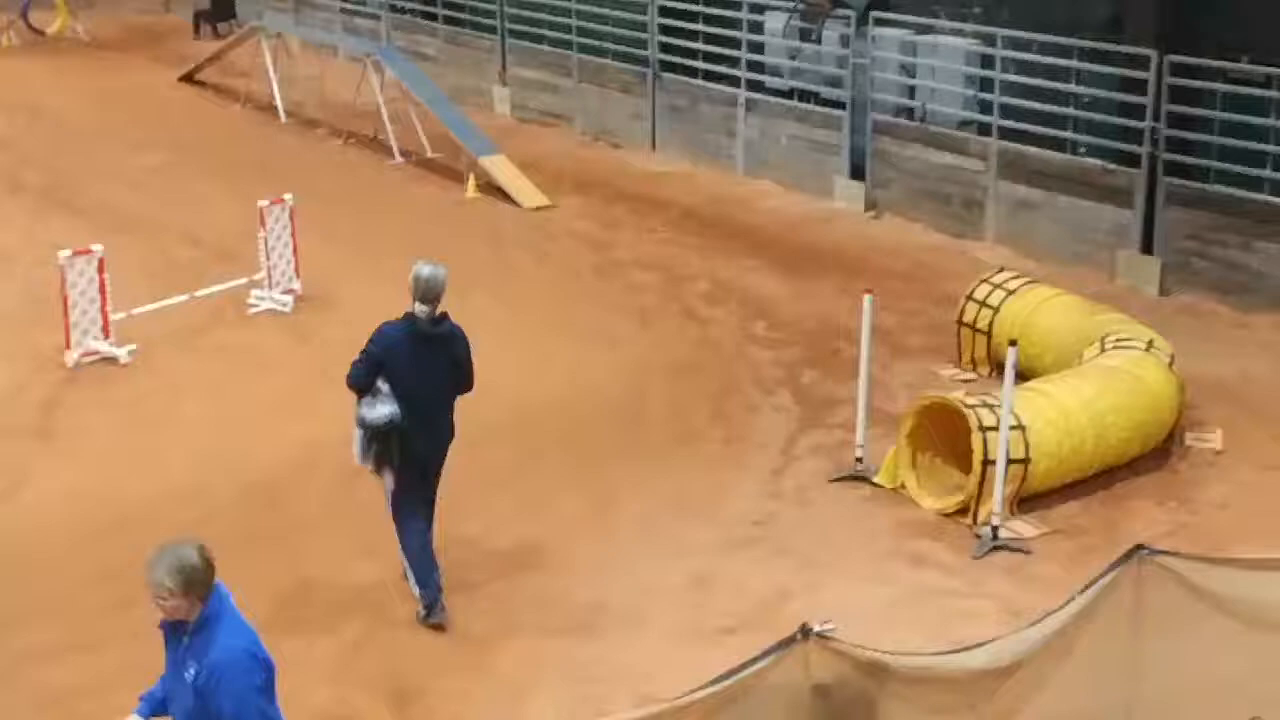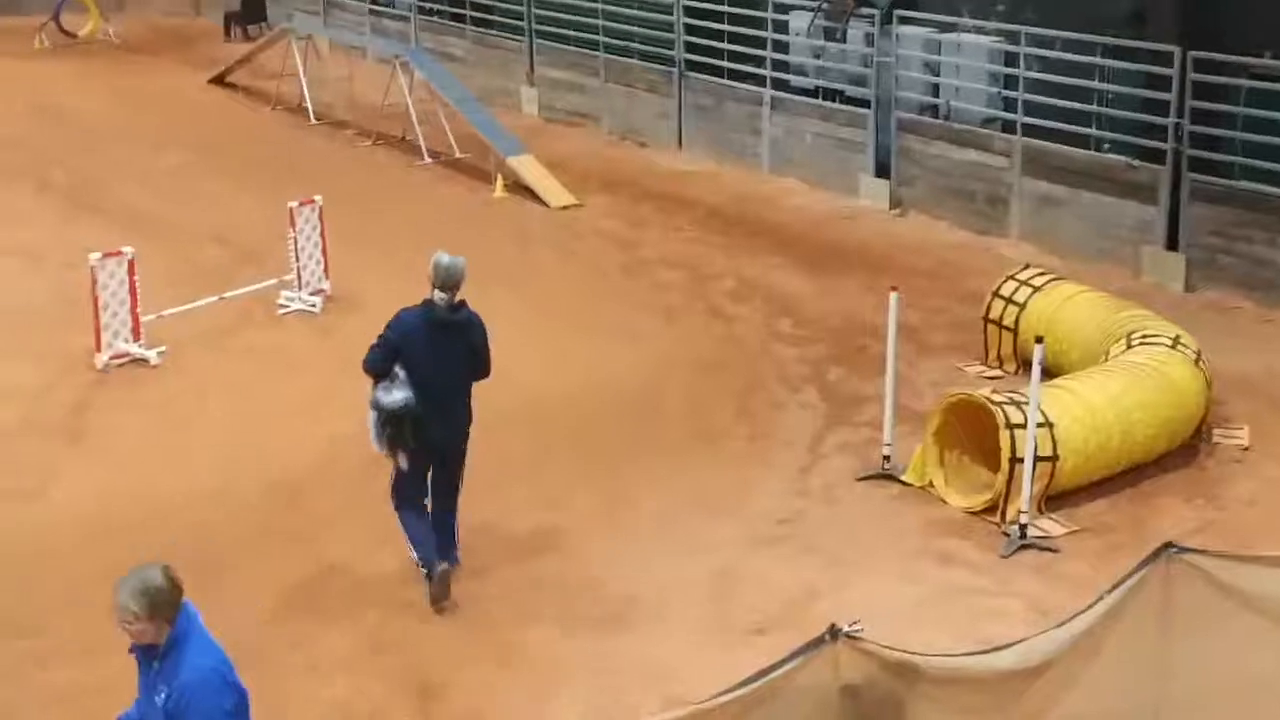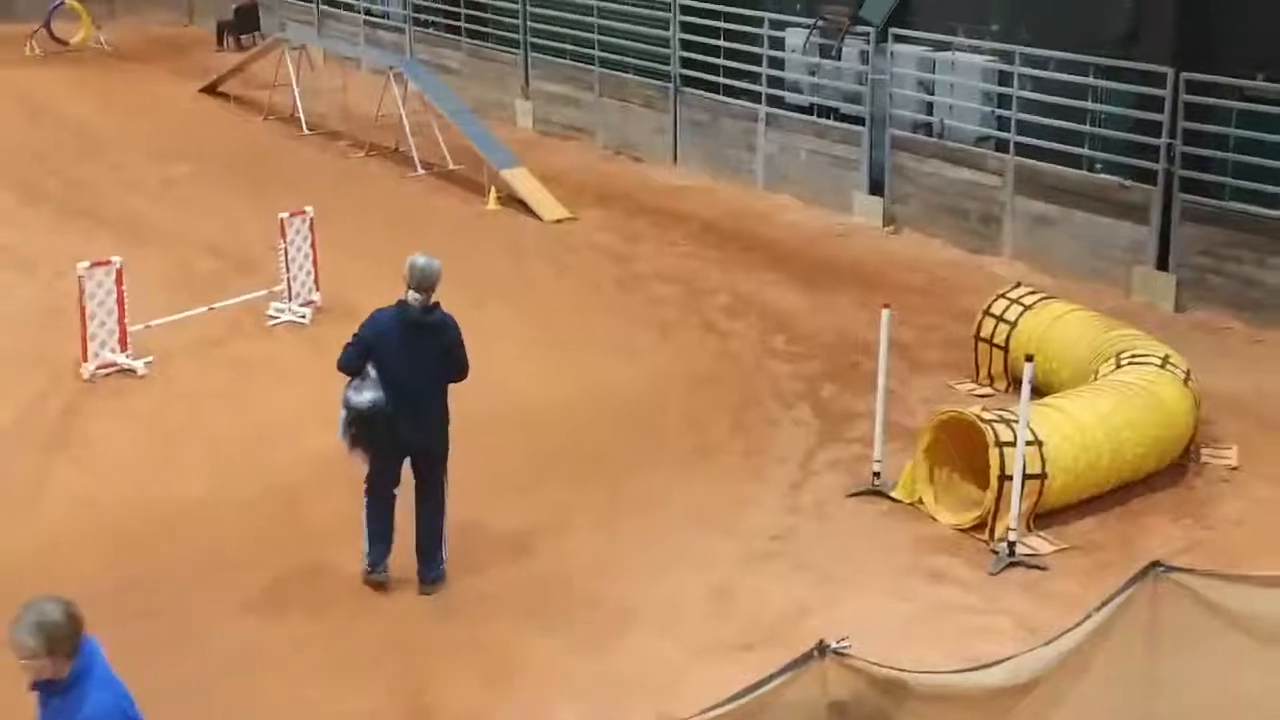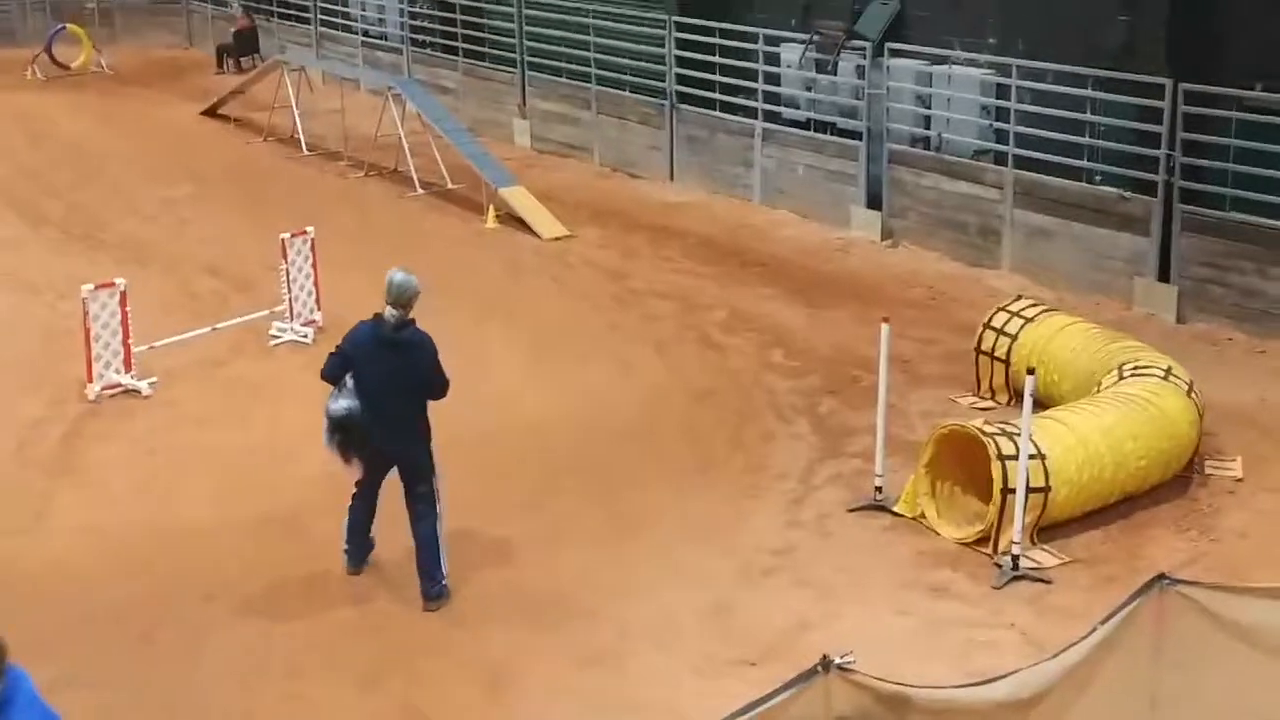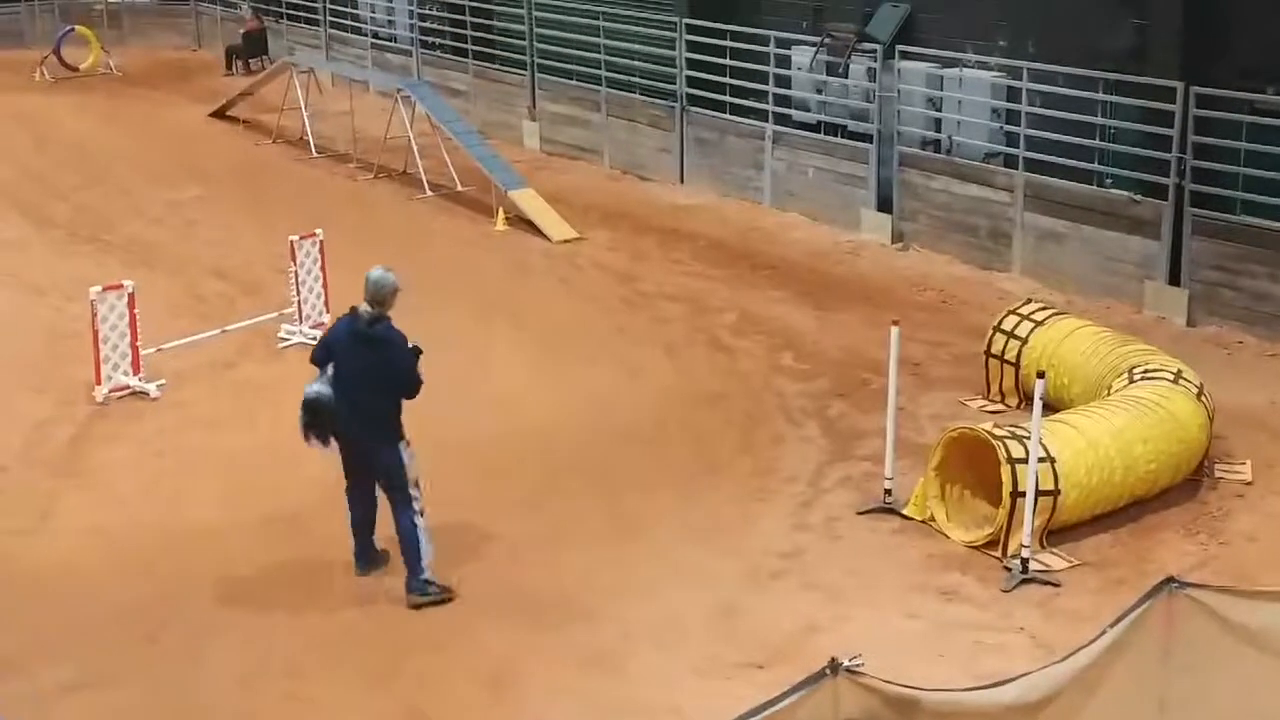
dt=0.2s
person 1, frame 1
left shoulder: (389, 335)
right shoulder: (454, 336)
left elbow: (357, 380)
right elbow: (465, 384)
left wrist: (381, 386)
left hip: (400, 439)
right hip: (438, 437)
left knee: (409, 516)
right knee: (423, 506)
left ankle: (431, 598)
right ankle: (422, 573)
person 1, frame 2
left shoulder: (407, 321)
right shoulder: (472, 324)
left elbow: (374, 365)
right elbow: (481, 370)
left wrist: (402, 369)
left hip: (415, 425)
right hip: (455, 425)
left knee: (408, 498)
right knee: (446, 492)
left ankle: (435, 561)
right ankle: (443, 559)
person 1, frame 3
left shoulder: (380, 321)
right shoulder: (445, 325)
left elbow: (347, 363)
right elbow: (459, 371)
left hip: (388, 426)
right hip: (431, 426)
left knee: (379, 490)
right knee: (431, 496)
left ankle: (376, 564)
right ankle: (430, 573)
person 1, frame 4
left shoulder: (360, 334)
right shoulder: (420, 342)
left elbow: (331, 372)
right elbow: (438, 389)
left hip: (371, 436)
right hip: (411, 438)
left knee: (365, 492)
right knee: (425, 507)
left ankle: (355, 555)
right ankle: (434, 588)
person 1, frame 5
left shoulder: (343, 326)
right shoulder: (393, 340)
left elbow: (319, 358)
right elbow: (410, 389)
right wrist: (411, 364)
left hip: (346, 428)
right hip: (383, 435)
left knee: (359, 493)
right knee: (407, 502)
left ankle: (365, 557)
right ankle: (421, 583)
